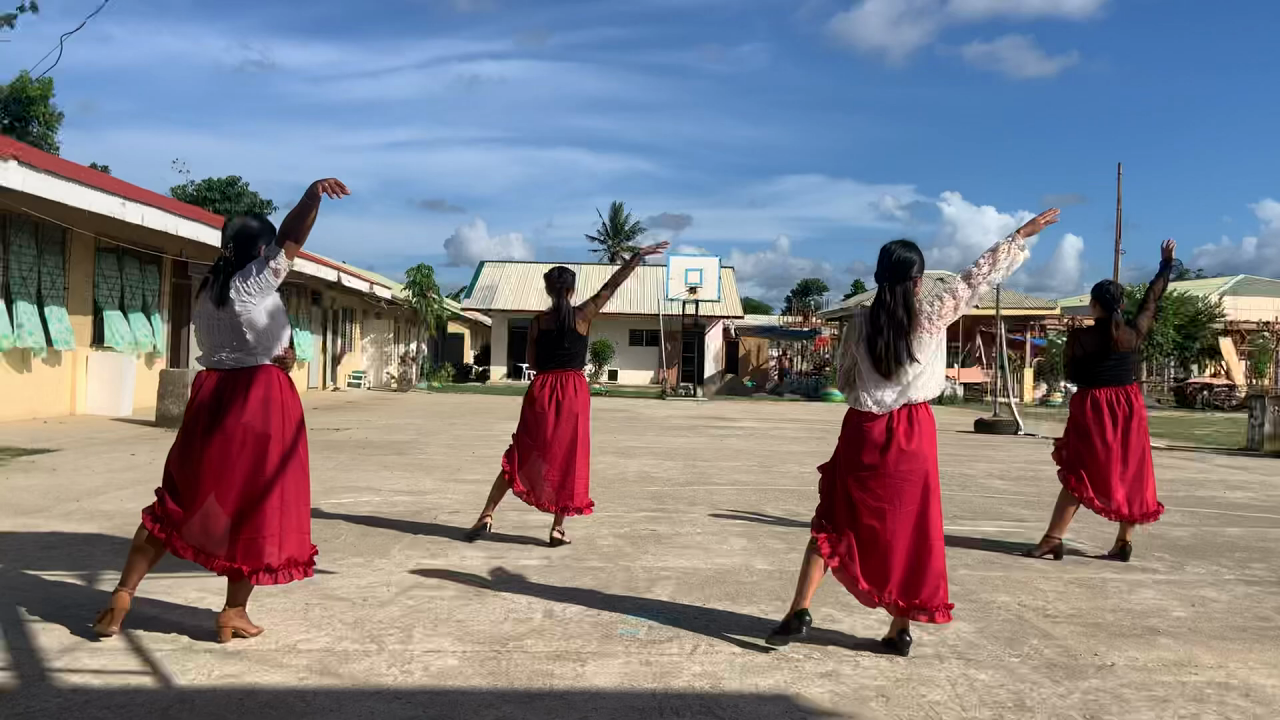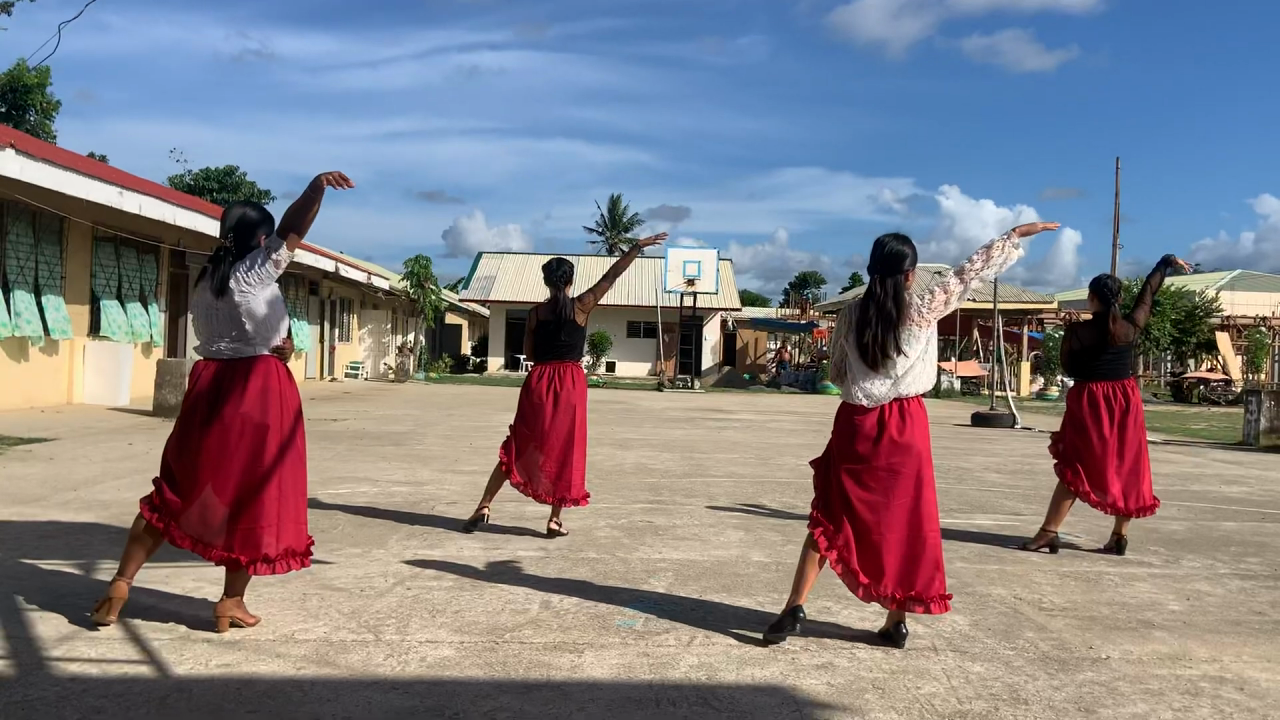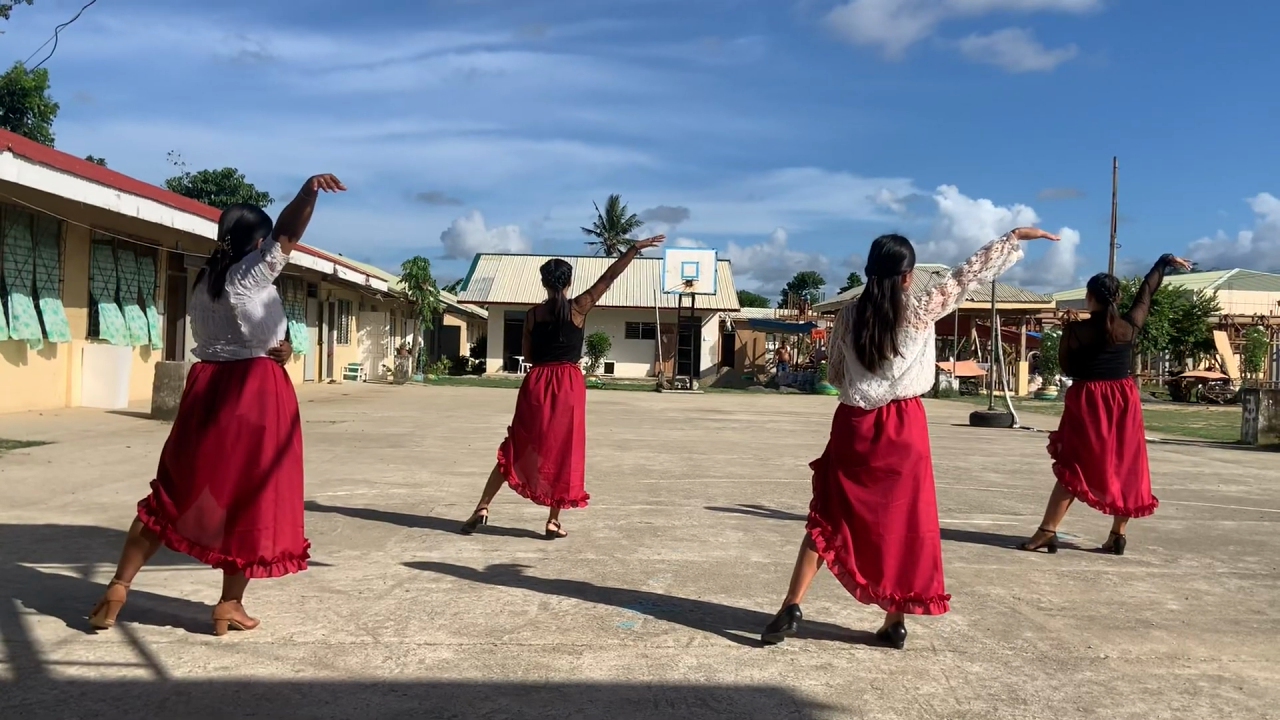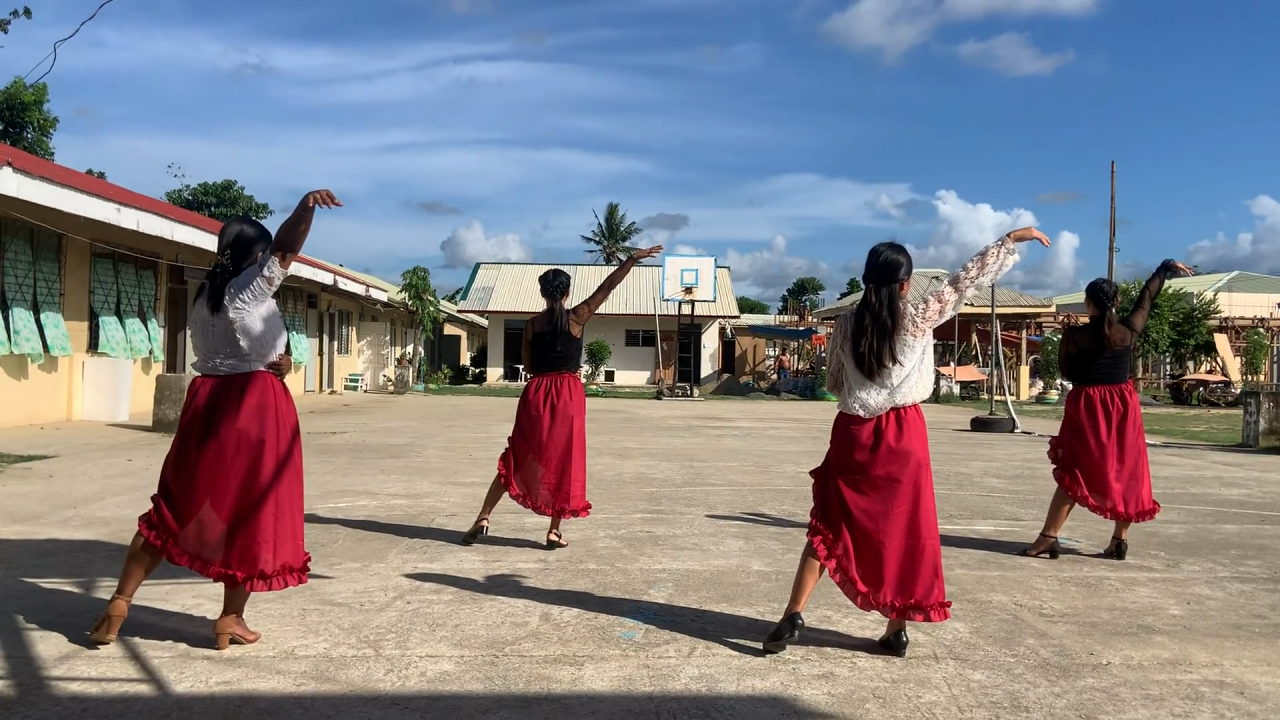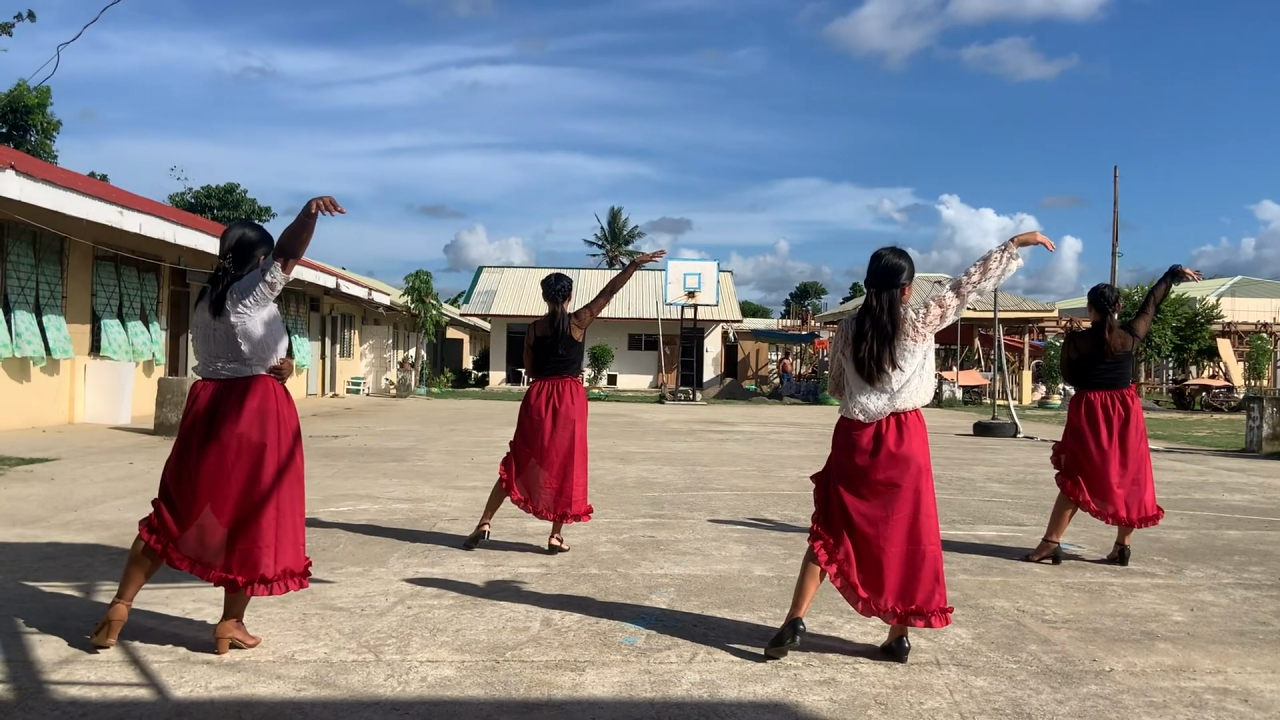
dt=0.4s
person 1, frame 1
left shoulder: (209, 290)
right shoulder: (254, 284)
right elbow: (291, 241)
left wrist: (279, 357)
right wrist: (312, 195)
left hip: (214, 398)
right hip: (258, 403)
left knee: (181, 500)
right knee: (255, 507)
left ankle: (123, 594)
right ankle: (234, 613)
person 1, frame 2
left shoulder: (207, 281)
right shoulder: (253, 274)
right elbow: (292, 232)
left wrist: (276, 346)
right wrist: (316, 188)
left hip: (211, 388)
right hip: (257, 392)
left knee: (178, 490)
right knee: (252, 497)
left ankle: (120, 583)
right ankle: (231, 603)
person 1, frame 3
left shoulder: (206, 283)
right shoulder: (250, 275)
right elbow: (288, 235)
left wrist: (275, 350)
right wrist: (309, 190)
left hip: (209, 390)
right hip: (253, 395)
left knee: (175, 493)
right knee: (248, 500)
left ankle: (117, 587)
right ankle: (230, 605)
person 1, frame 4
left shoulder: (206, 296)
right shoulder: (249, 289)
right elbow: (286, 250)
left wrist: (274, 362)
right wrist: (305, 207)
left hip: (209, 404)
right hip: (253, 408)
left knee: (177, 508)
right knee: (251, 514)
left ankle: (120, 601)
right ankle: (231, 619)
person 1, frame 5
left shoulder: (207, 300)
right shoulder: (251, 292)
right elbow: (288, 255)
left wrist: (275, 365)
right wrist: (309, 213)
left hip: (209, 408)
right hip: (254, 412)
left knee: (176, 511)
right knee: (251, 517)
left ankle: (119, 606)
right ankle: (231, 623)
person 2, frame 1
left shoulder: (860, 322)
right shoulder: (932, 314)
left elbow: (844, 382)
right elbow: (980, 274)
right wrist: (1023, 233)
left hip: (864, 430)
right hip: (912, 431)
left knee: (834, 524)
right knee: (909, 528)
left ankle: (799, 612)
right ankle: (900, 629)
person 2, frame 2
left shoulder: (851, 314)
right shoulder: (922, 309)
left elbow: (836, 373)
right elbow: (972, 270)
right wrist: (1018, 233)
left hip: (856, 423)
right hip: (904, 424)
left knee: (831, 519)
right knee: (904, 521)
left ankle: (794, 609)
right ankle: (895, 620)
person 2, frame 3
left shoulder: (849, 315)
right shoulder: (919, 310)
left elbow: (834, 374)
right elbow: (970, 272)
right wrist: (1017, 236)
left hip: (854, 423)
right hip: (903, 425)
left knee: (828, 518)
right knee: (902, 522)
left ankle: (791, 607)
right ankle: (894, 621)
person 2, frame 4
left shoulder: (847, 323)
right shoulder: (917, 317)
left elbow: (833, 383)
right elbow: (967, 278)
right wrist: (1013, 238)
left hip: (853, 432)
right hip: (902, 433)
left knee: (829, 526)
right knee: (903, 530)
left ankle: (792, 617)
right ankle: (895, 630)
person 2, frame 5
left shoulder: (848, 328)
right shoulder: (917, 322)
left elbow: (835, 387)
right elbow: (970, 284)
right wrist: (1016, 242)
left hip: (855, 437)
right hip: (903, 438)
left knee: (831, 532)
right knee: (905, 536)
left ankle: (794, 623)
right ankle: (898, 635)
person 3, frame 1
left shoulder: (1080, 338)
right shoulder: (1134, 332)
left elbow: (1071, 374)
right elbow: (1152, 298)
right wrist: (1166, 263)
left hip: (1092, 409)
right hip: (1128, 408)
left knee: (1079, 475)
right knee: (1130, 474)
left ankle: (1053, 539)
right ankle: (1123, 542)
person 3, frame 2
left shoulder: (1077, 332)
right shoulder: (1131, 327)
left elbow: (1068, 368)
right elbow: (1148, 293)
right wrist: (1167, 263)
left hip: (1089, 403)
right hip: (1125, 402)
left knee: (1075, 469)
right knee: (1126, 469)
left ankle: (1049, 531)
right ankle: (1119, 535)
person 3, frame 3
left shoulder: (1076, 330)
right shoulder: (1130, 325)
left elbow: (1067, 367)
right elbow: (1146, 291)
right wrist: (1166, 261)
left hip: (1087, 402)
right hip: (1124, 401)
left knee: (1073, 468)
right knee: (1124, 466)
left ankle: (1047, 531)
right ankle: (1117, 535)
person 3, frame 4
left shoulder: (1074, 336)
right shoulder: (1129, 330)
left elbow: (1067, 372)
right elbow: (1146, 297)
right wrist: (1167, 267)
left hip: (1086, 407)
right hip: (1123, 406)
left knee: (1074, 473)
right knee: (1125, 472)
left ankle: (1049, 537)
right ankle: (1119, 540)
person 3, frame 5
left shoulder: (1076, 341)
right shoulder: (1131, 335)
left elbow: (1069, 377)
right elbow: (1151, 304)
right wrist: (1174, 273)
left hip: (1088, 413)
right hip: (1125, 412)
left knee: (1076, 479)
right knee: (1128, 478)
left ankle: (1051, 542)
right ankle: (1122, 545)
person 4, frame 1
left shoulder: (538, 322)
right shoulder: (582, 315)
left elbow: (532, 362)
right elbow: (612, 285)
right wrist: (638, 256)
left hip: (541, 391)
right hip: (572, 392)
left knee: (521, 456)
right knee: (568, 460)
left ankle: (487, 515)
right ankle: (557, 529)
person 4, frame 2
left shoulder: (536, 313)
right shoulder: (581, 306)
left elbow: (529, 353)
right elbow: (612, 276)
right wrist: (637, 247)
left hip: (539, 381)
right hip: (570, 383)
left knee: (519, 447)
right knee: (564, 451)
left ankle: (484, 507)
right ankle: (555, 521)
person 4, frame 3
left shoulder: (533, 314)
right shoulder: (578, 308)
left elbow: (528, 355)
right elbow: (609, 277)
right wrist: (635, 248)
left hip: (537, 383)
right hip: (568, 385)
left knee: (517, 448)
right knee: (563, 452)
left ankle: (482, 508)
right ankle: (553, 521)
person 4, frame 4
left shoulder: (532, 324)
right shoulder: (576, 318)
left elbow: (528, 365)
right elbow: (607, 287)
right wrist: (633, 259)
left hip: (536, 393)
right hip: (568, 394)
left knee: (518, 459)
right knee: (564, 462)
left ankle: (483, 518)
right ankle: (554, 532)
person 4, frame 5
left shoulder: (533, 328)
right shoulder: (578, 322)
left elbow: (530, 370)
right elbow: (609, 291)
right wrist: (635, 264)
left hip: (538, 397)
right hip: (570, 398)
left knee: (519, 463)
right knee: (565, 466)
left ankle: (484, 523)
right ankle: (555, 535)
